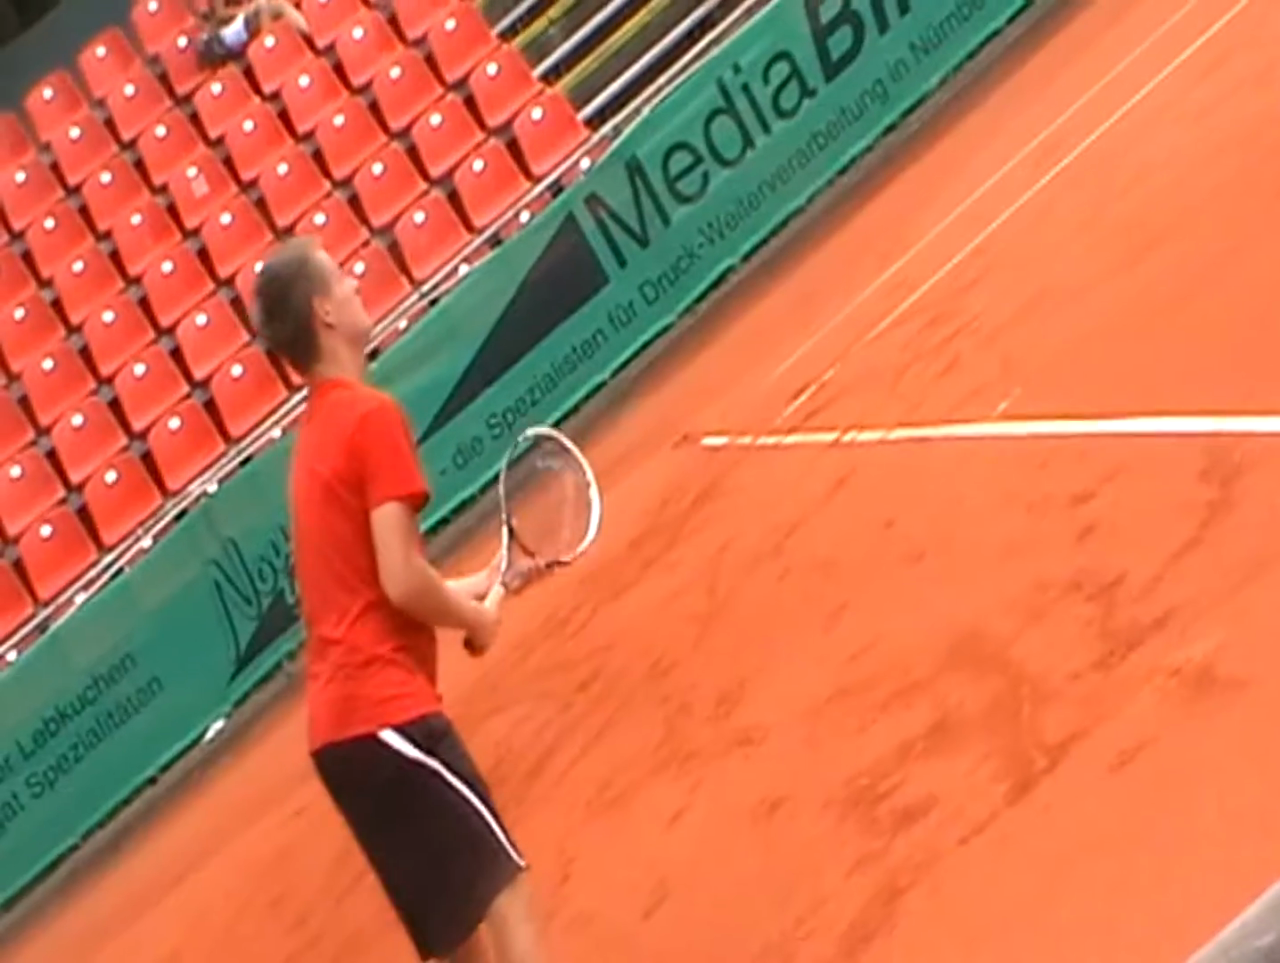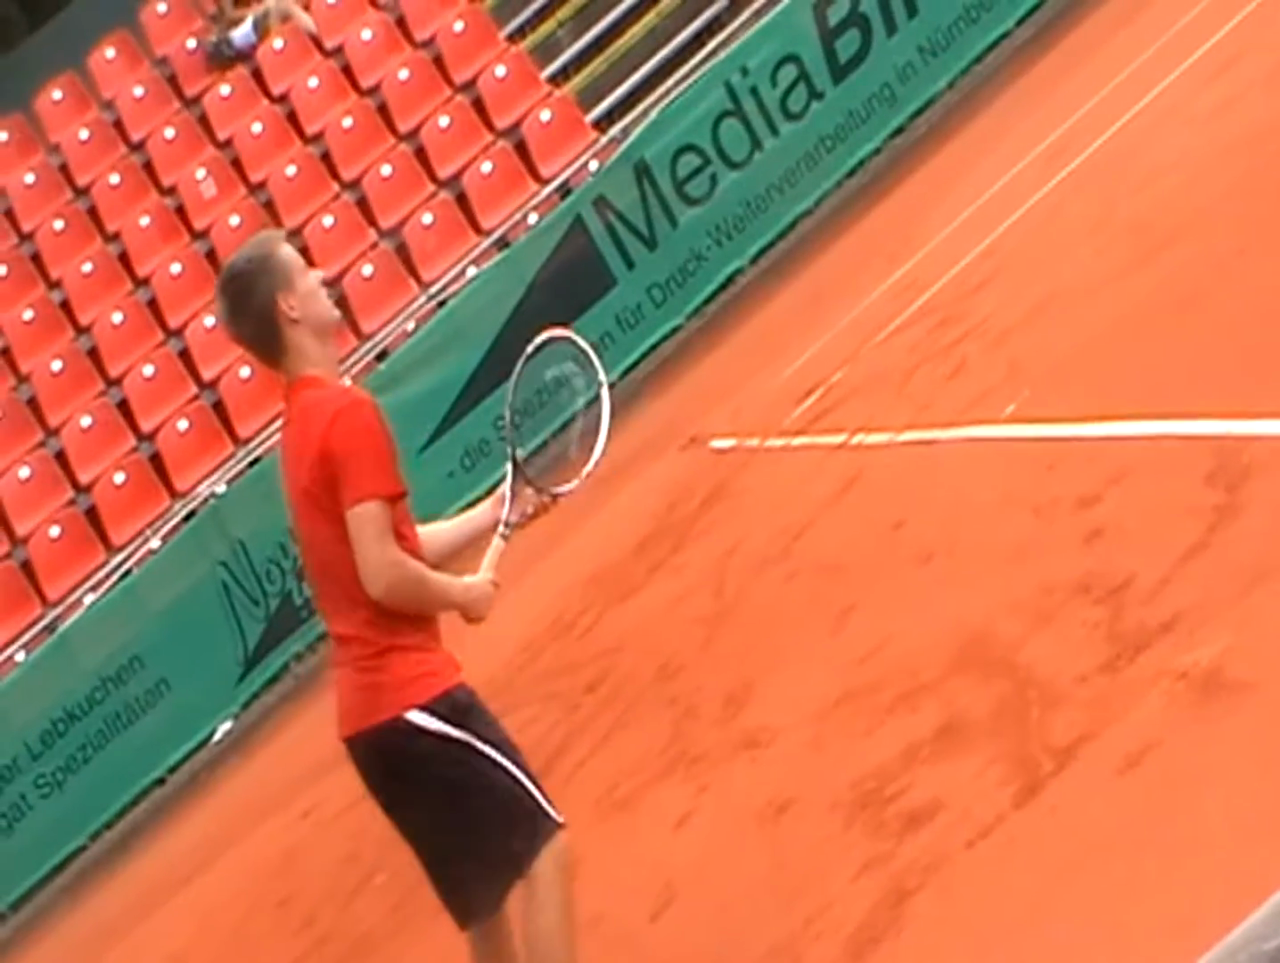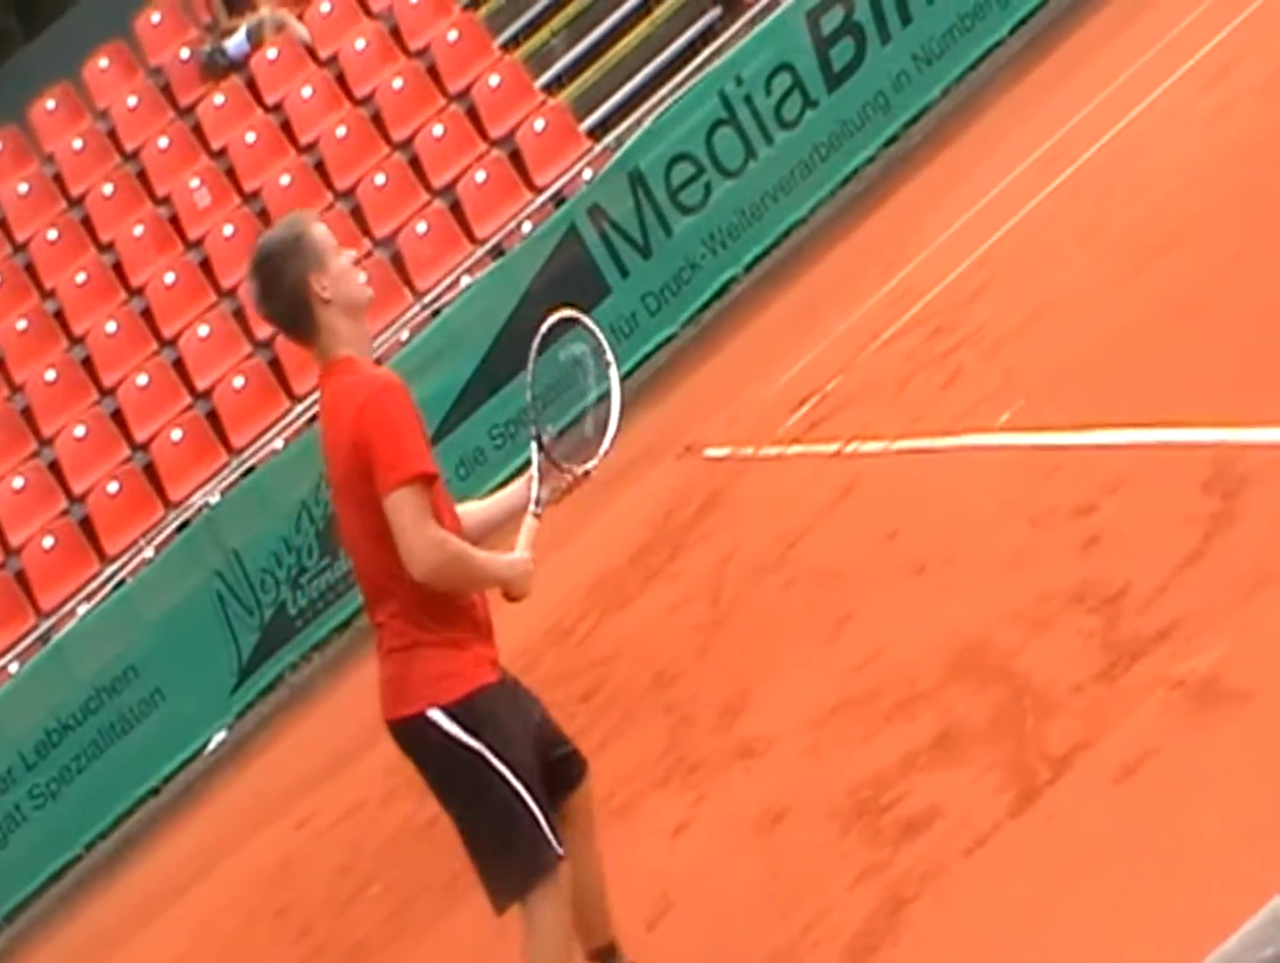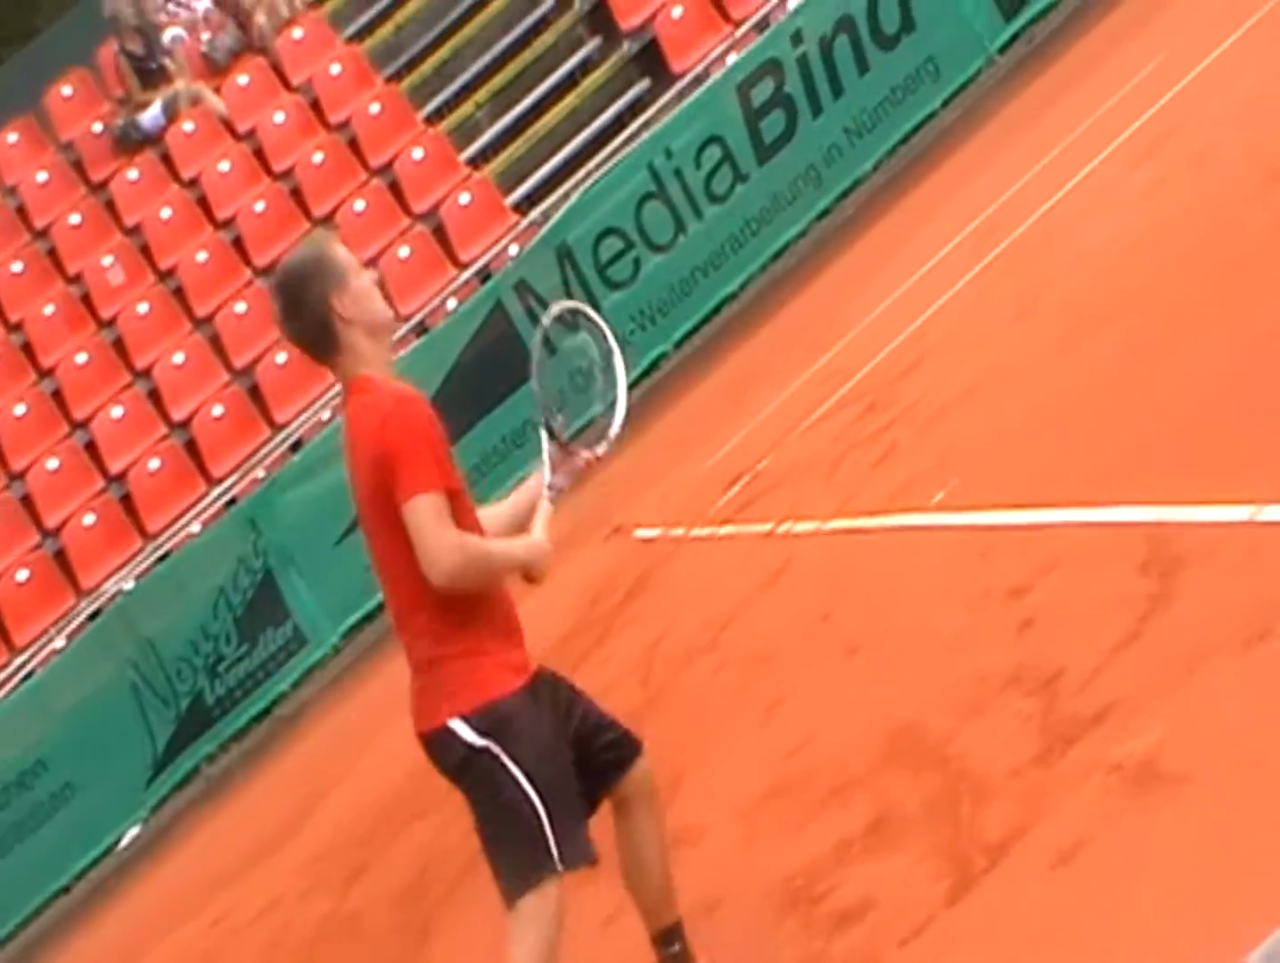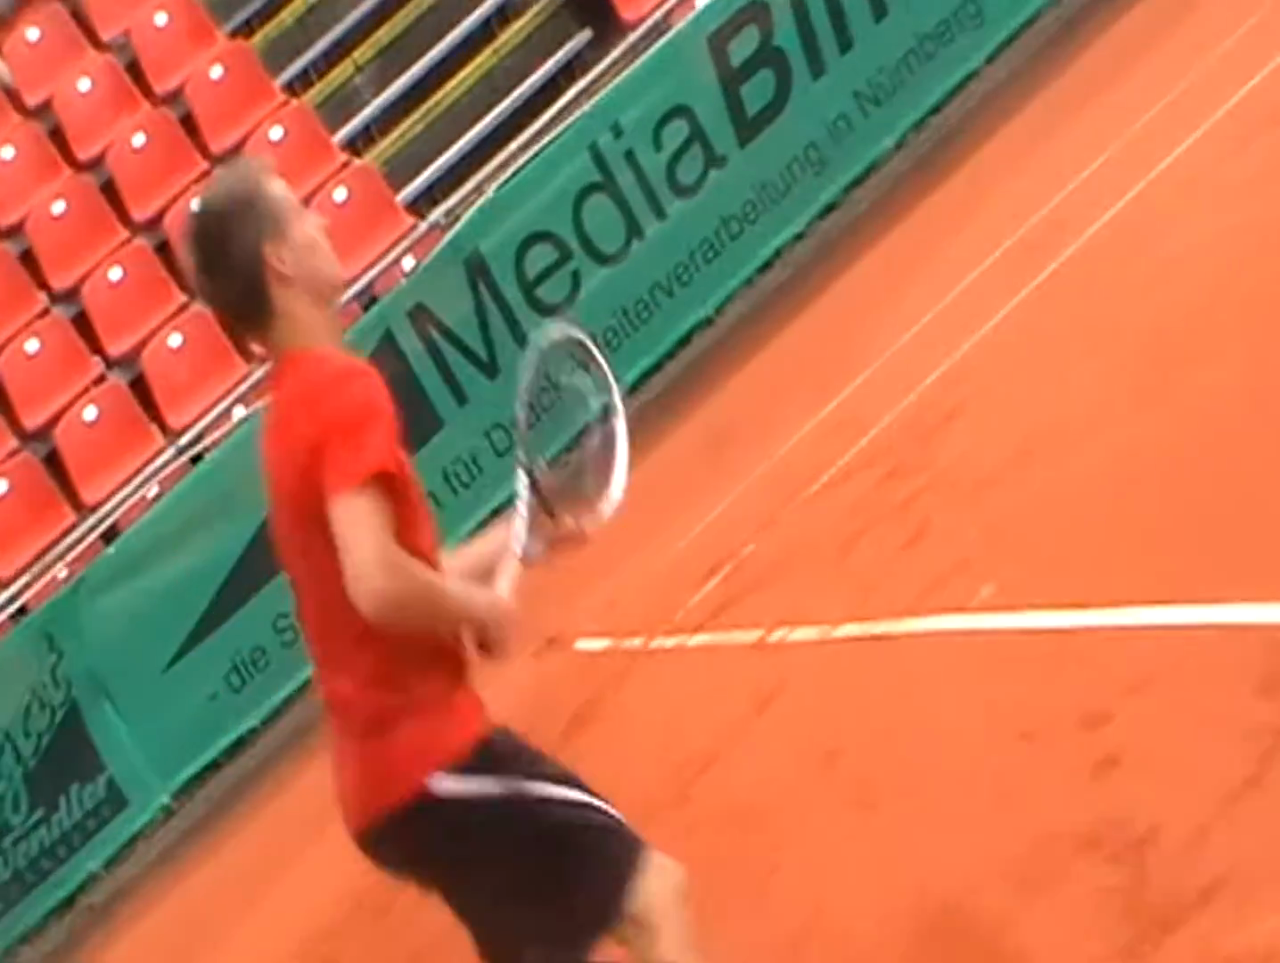
dt=0.4s
person 1, frame 1
left shoulder: (315, 435)
right shoulder: (372, 416)
right elbow: (402, 581)
left wrist: (486, 584)
right wrist: (474, 619)
left hip: (340, 713)
right hip: (385, 711)
right knee: (503, 894)
person 1, frame 2
left shoulder: (304, 423)
right shoulder: (347, 412)
right elbow: (384, 576)
left wrist: (497, 510)
right wrist: (463, 595)
left hip: (376, 697)
right hip: (411, 693)
left knee: (487, 890)
right knee: (542, 849)
person 1, frame 3
left shoulder: (344, 400)
right shoulder: (377, 397)
right elbow: (425, 556)
left wrist: (536, 486)
right wrist: (505, 570)
left hip: (452, 673)
right hip: (445, 686)
left knee: (572, 800)
right knee: (547, 880)
person 1, frame 4
left shoulder: (371, 413)
right shoulder: (400, 410)
right elbow: (444, 561)
left wrist: (542, 487)
right wrist: (524, 554)
left hip: (493, 677)
right hip: (479, 695)
left knee: (630, 777)
right knee: (540, 892)
person 1, frame 5
left shoulder: (296, 408)
right shoulder: (342, 391)
right elbow: (379, 585)
left wrist: (502, 545)
right wrist: (478, 608)
left hip: (384, 781)
right hip: (430, 762)
right knee: (653, 895)
